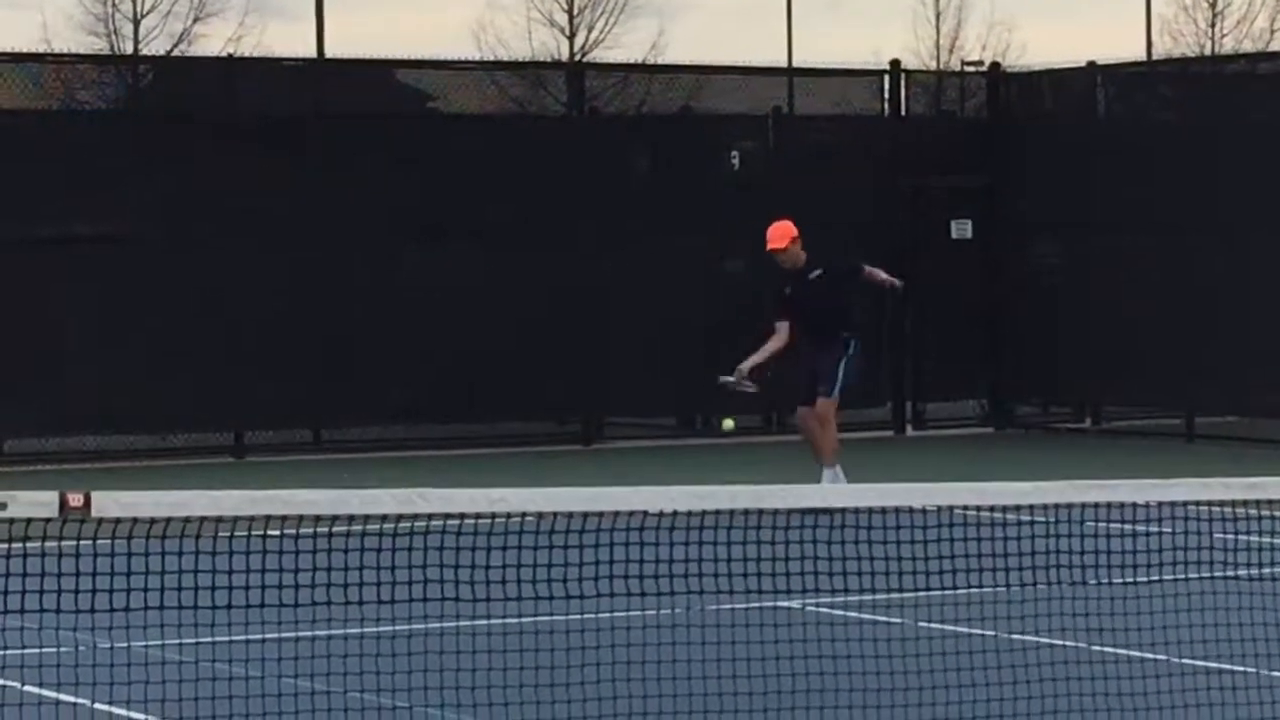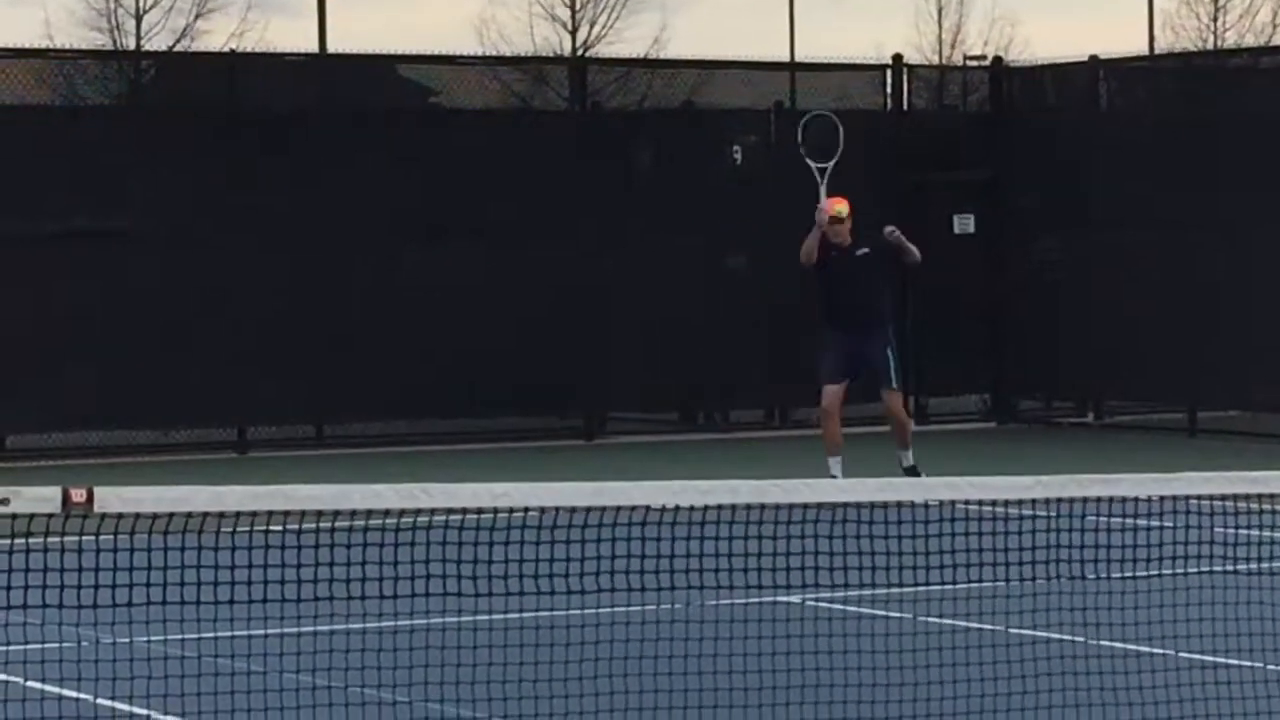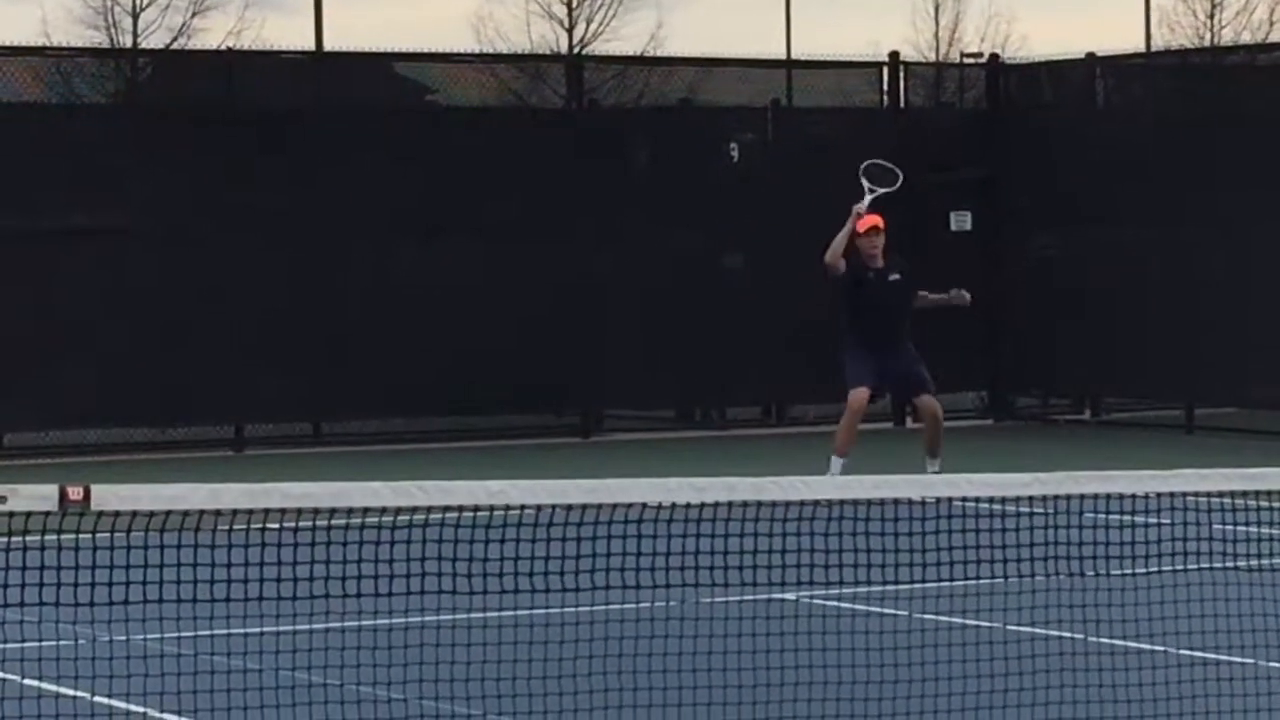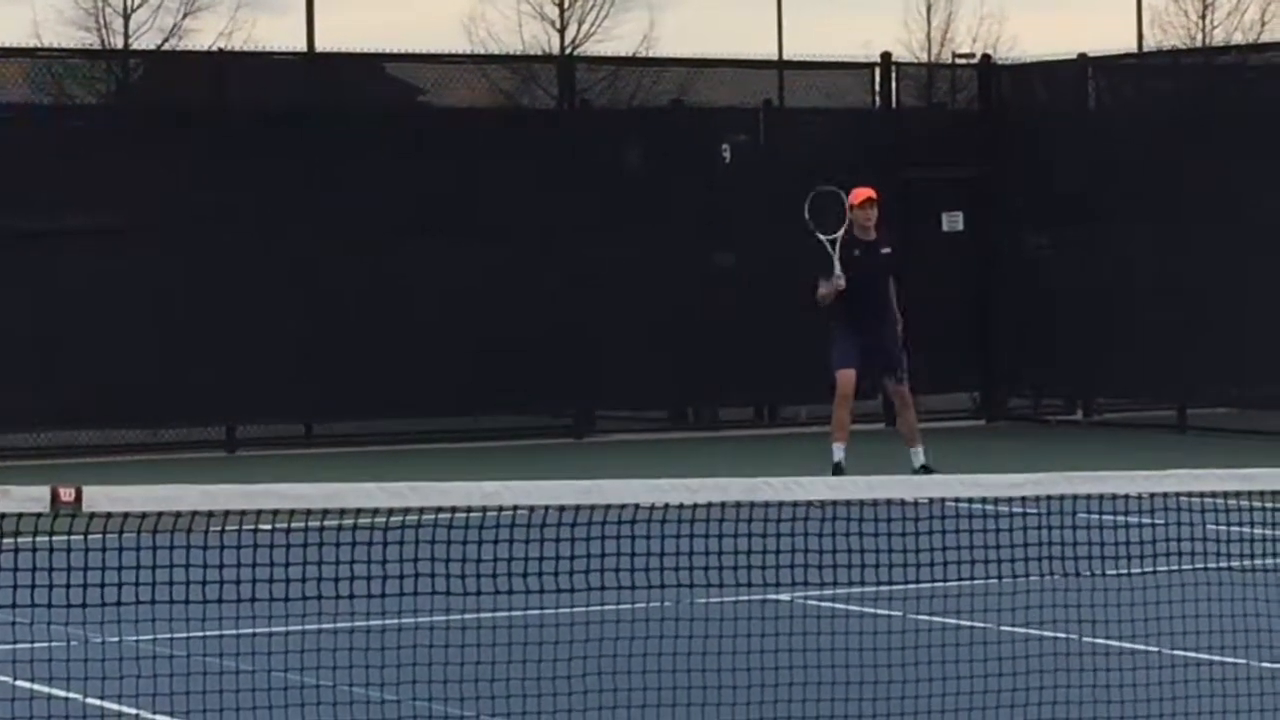
dt=0.2s
person 1, frame 1
left shoulder: (827, 267)
right shoulder: (785, 287)
left elbow: (868, 273)
right elbow: (782, 336)
left wrist: (884, 278)
right wrist: (752, 361)
left hip: (840, 347)
right hip: (808, 354)
left knee: (823, 412)
right knee: (805, 421)
left ankle: (832, 484)
right ankle: (831, 480)
person 1, frame 2
left shoulder: (872, 245)
right shoulder: (822, 254)
left elbow: (915, 259)
right elbow: (805, 258)
left wrist: (900, 242)
right wrist: (818, 224)
left hip: (875, 336)
right hip: (838, 339)
left knee: (894, 406)
right knee: (829, 405)
left ankle: (908, 464)
right ankle: (834, 475)
person 1, frame 3
left shoulder: (898, 271)
right shoulder: (852, 269)
left elbow: (918, 302)
right elbow: (830, 260)
left wrist: (949, 298)
right wrist: (852, 221)
left hip: (900, 352)
right hip: (863, 354)
left knee: (932, 412)
right knee: (856, 404)
left ankle: (934, 470)
right ankle: (833, 474)
person 1, frame 4
left shoulder: (886, 245)
right shoulder: (843, 248)
right elbow: (821, 295)
left wrist: (898, 320)
right wrist: (832, 288)
left hip: (882, 329)
right hip: (848, 329)
left knee: (902, 395)
right knee: (845, 387)
left ankle: (919, 463)
right ankle: (838, 463)
